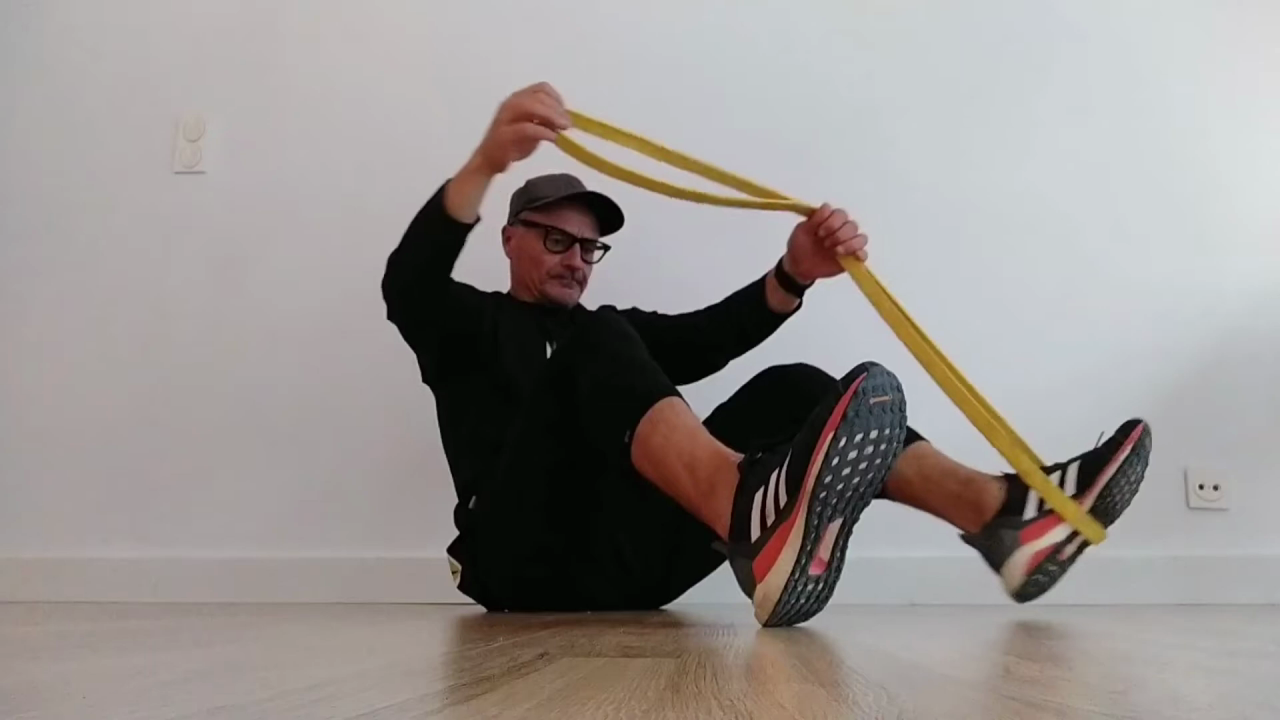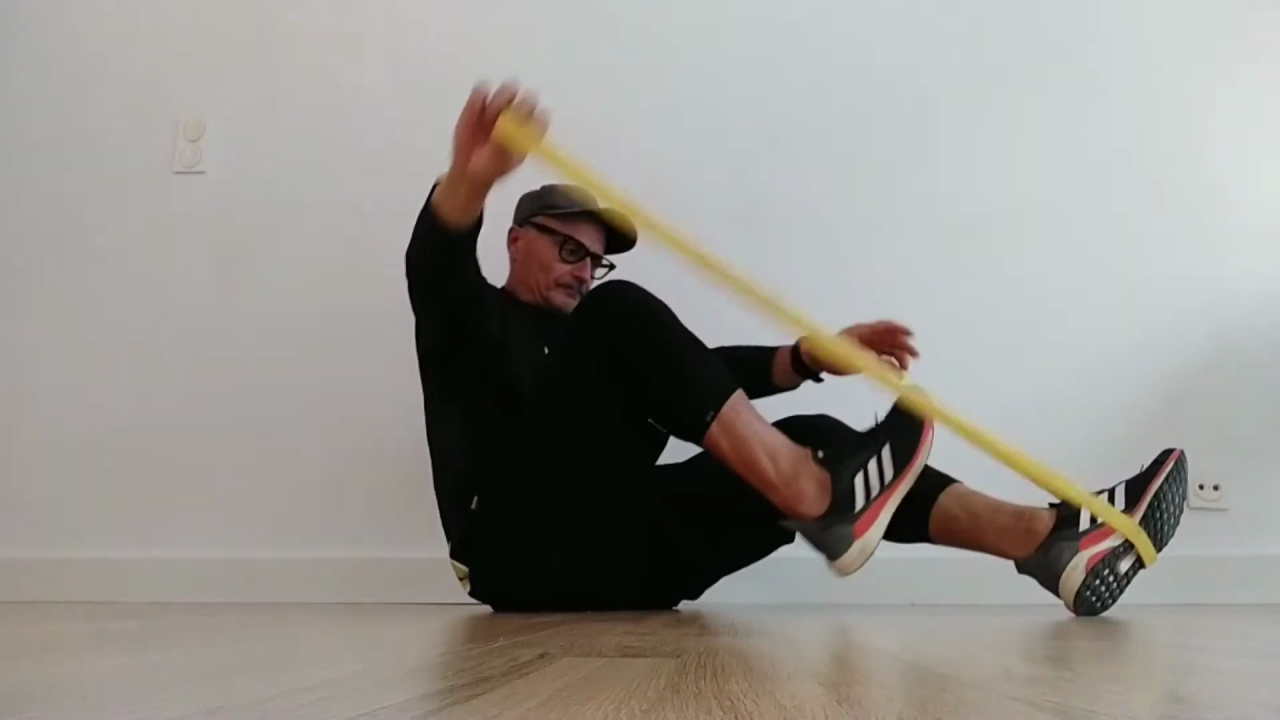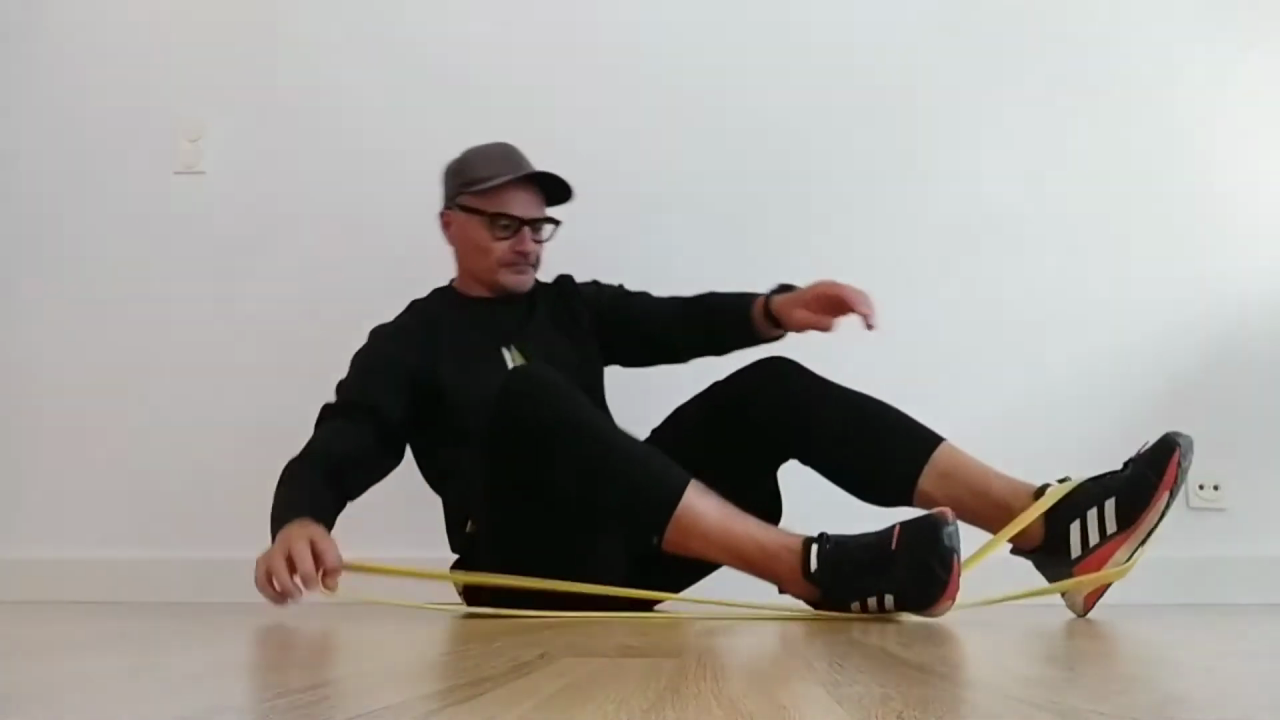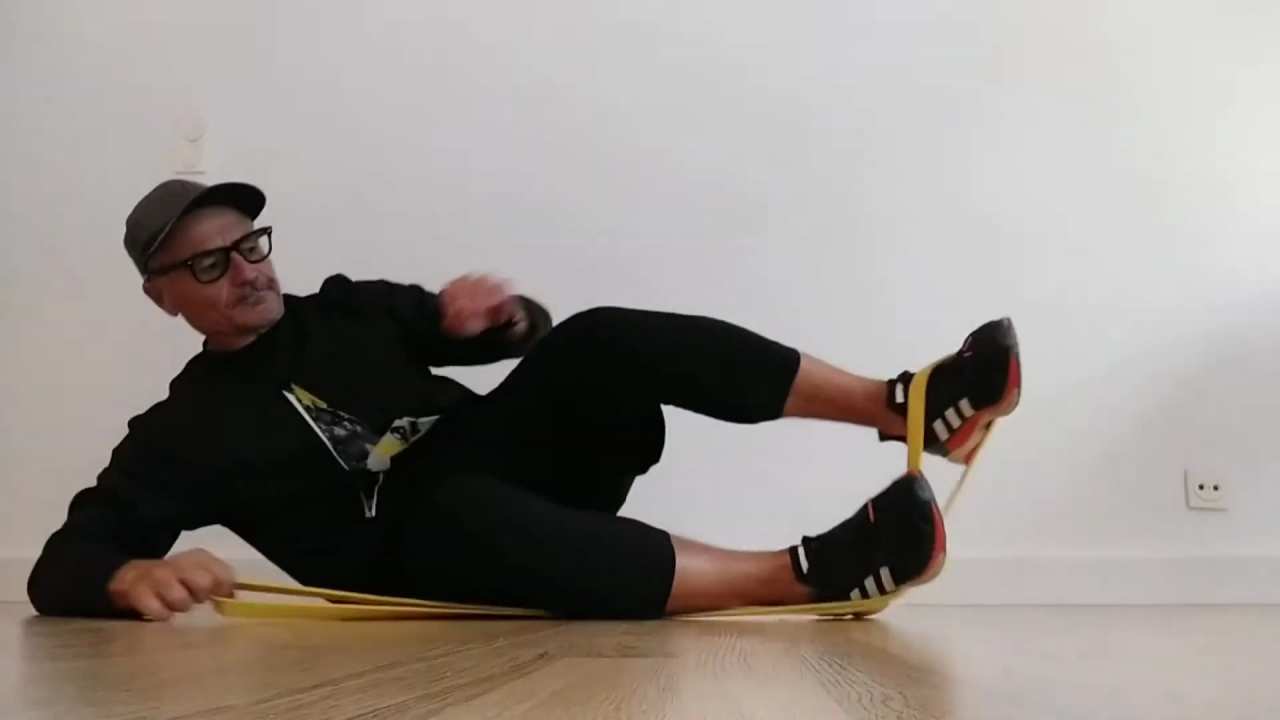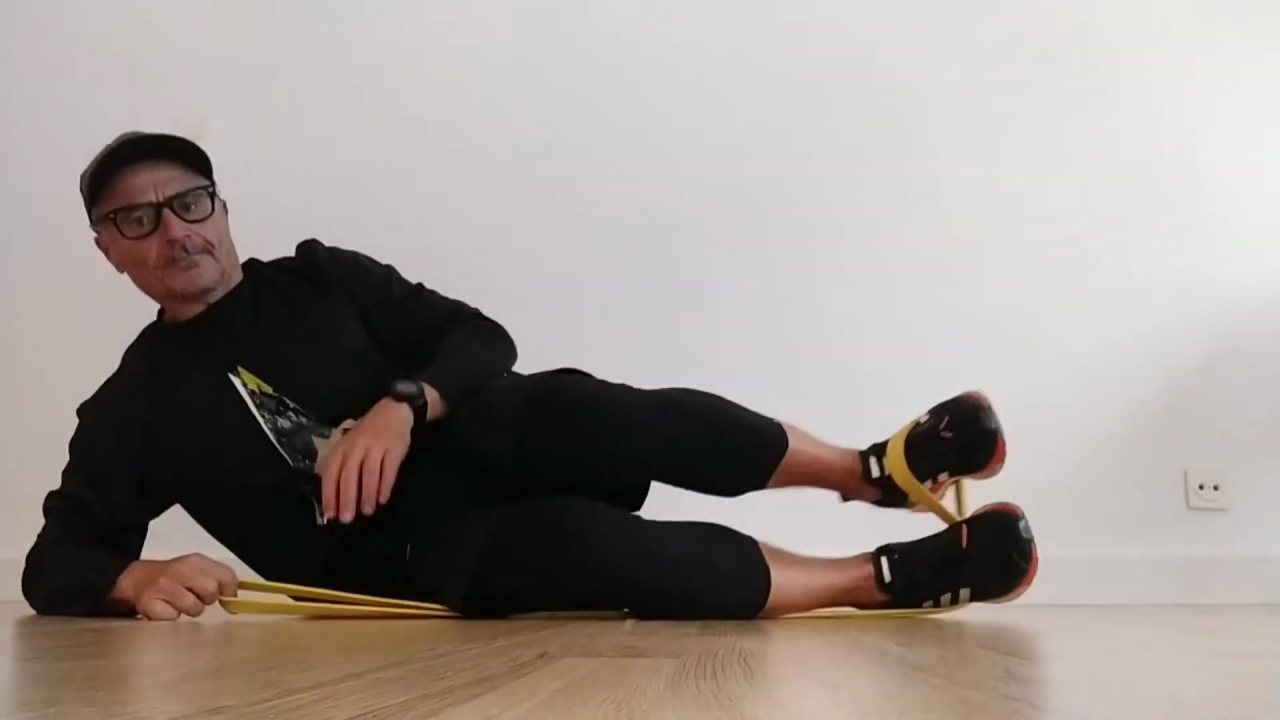
dt=1s
person 1, frame 1
left shoulder: (617, 335)
right shoulder: (469, 323)
left elbow: (713, 335)
right elbow: (406, 287)
left wrist: (794, 275)
right wrist: (486, 160)
left hip: (624, 558)
right hip: (526, 556)
left knee: (790, 391)
right knee: (602, 344)
left ankle: (1005, 514)
right ankle: (757, 517)
person 1, frame 2
left shoulder: (599, 342)
right shoulder: (470, 322)
left elbow: (696, 375)
right elbow: (432, 269)
left wrist: (812, 357)
right wrist: (474, 175)
left hip: (618, 565)
right hip: (524, 556)
left knee: (809, 437)
right knee: (623, 316)
left ankle: (1053, 541)
right ankle: (821, 500)
person 1, frame 3
left shoulder: (569, 305)
right shoulder: (411, 341)
left elbow: (681, 323)
right elbow: (338, 452)
left wrist: (777, 309)
right wrist: (300, 522)
left hip: (620, 549)
right hip: (530, 566)
left knee: (768, 388)
right knee: (531, 401)
left ankle: (1050, 529)
right ankle: (817, 570)
person 1, frame 4
left shoulder: (350, 310)
right shoulder: (180, 433)
left elbow: (523, 329)
right elbow: (60, 568)
left wrist: (501, 315)
right wrist: (138, 577)
left hip: (506, 459)
right hip: (423, 555)
left knee: (599, 341)
right knee: (465, 516)
left ankle: (905, 406)
right ankle: (808, 571)
person 1, frame 5
left shoulder: (322, 276)
right shoulder: (131, 410)
left elbow: (482, 341)
right elbow: (54, 564)
left wrist: (400, 405)
right wrist: (137, 580)
left hip: (468, 450)
right hip: (407, 561)
left knee: (579, 415)
right knee: (575, 544)
left ankle: (873, 469)
right ankle: (882, 576)
